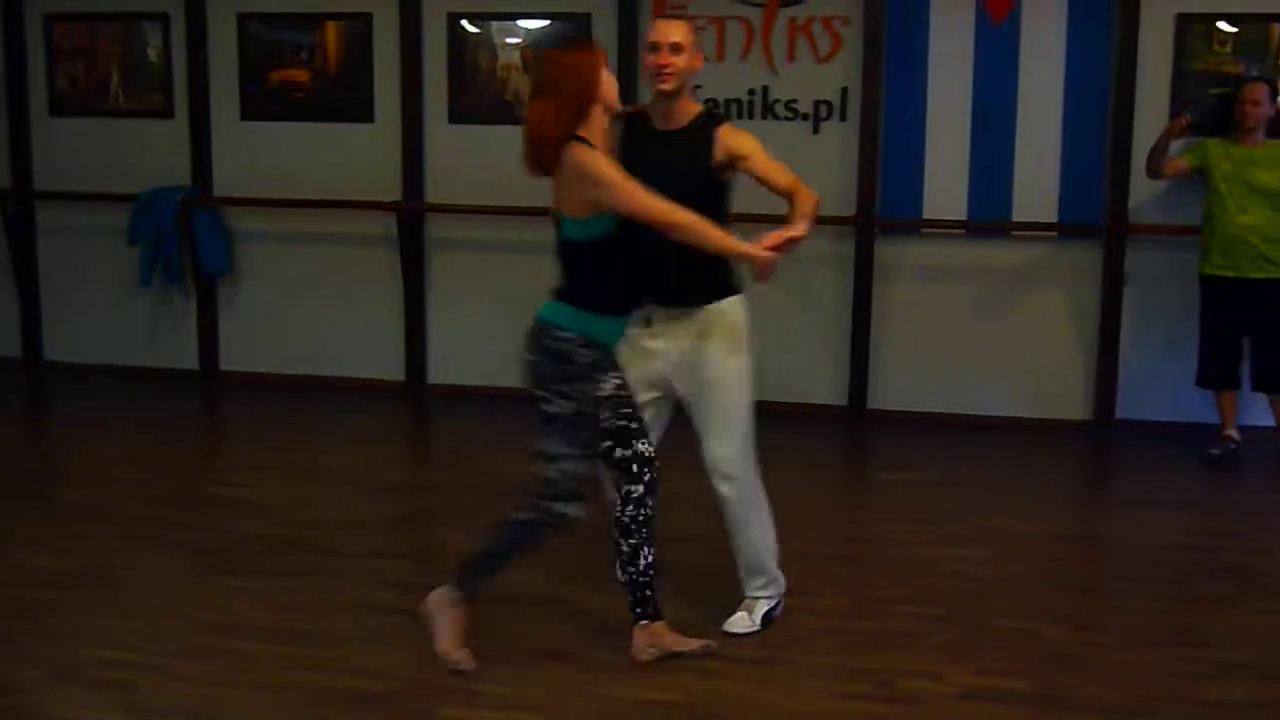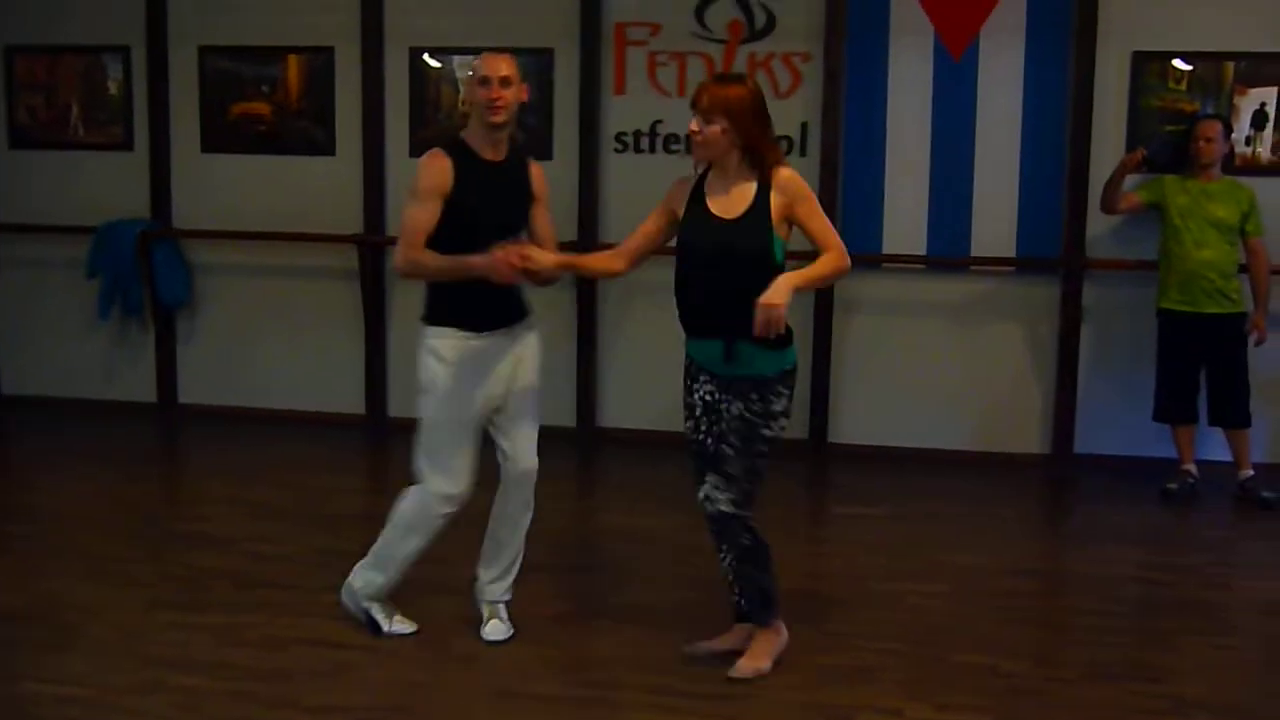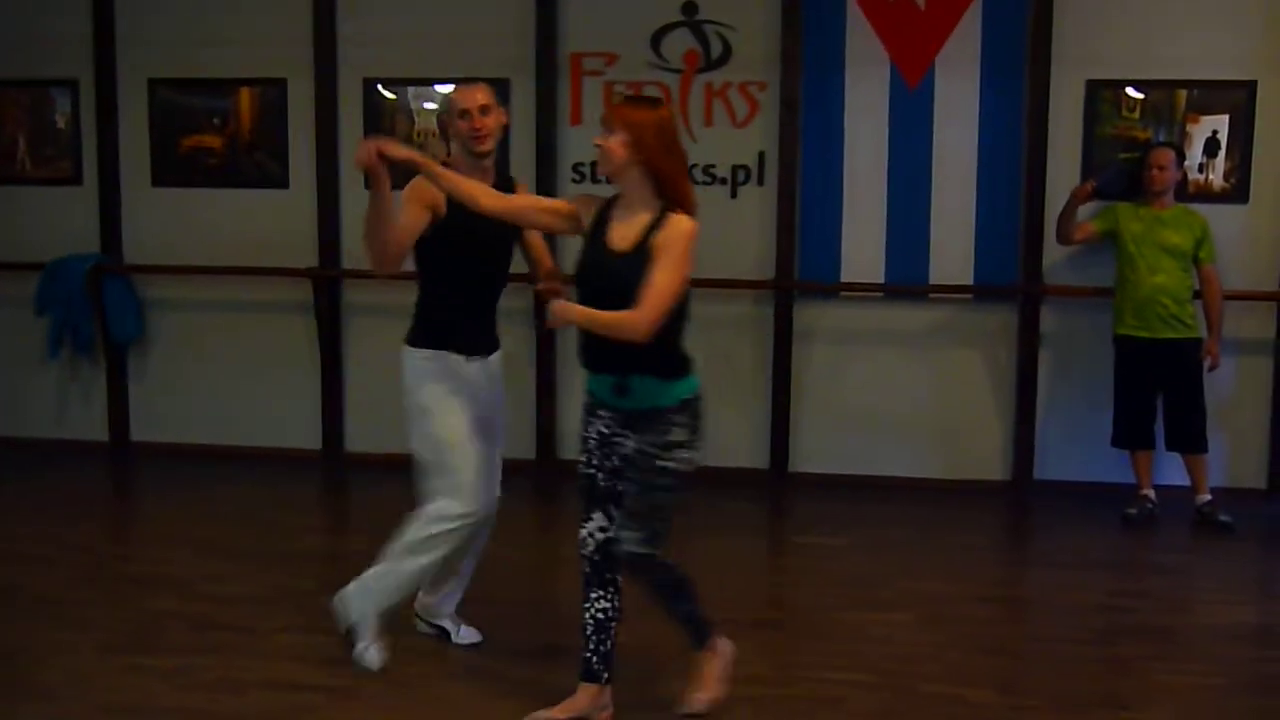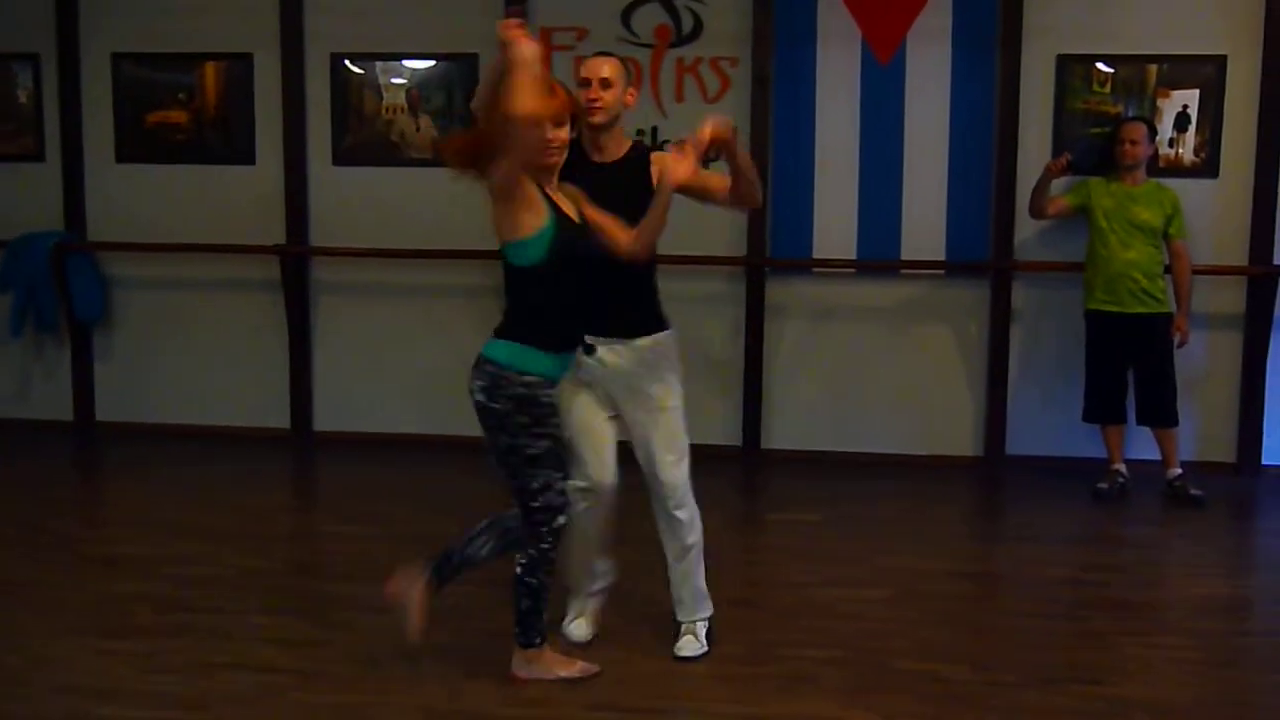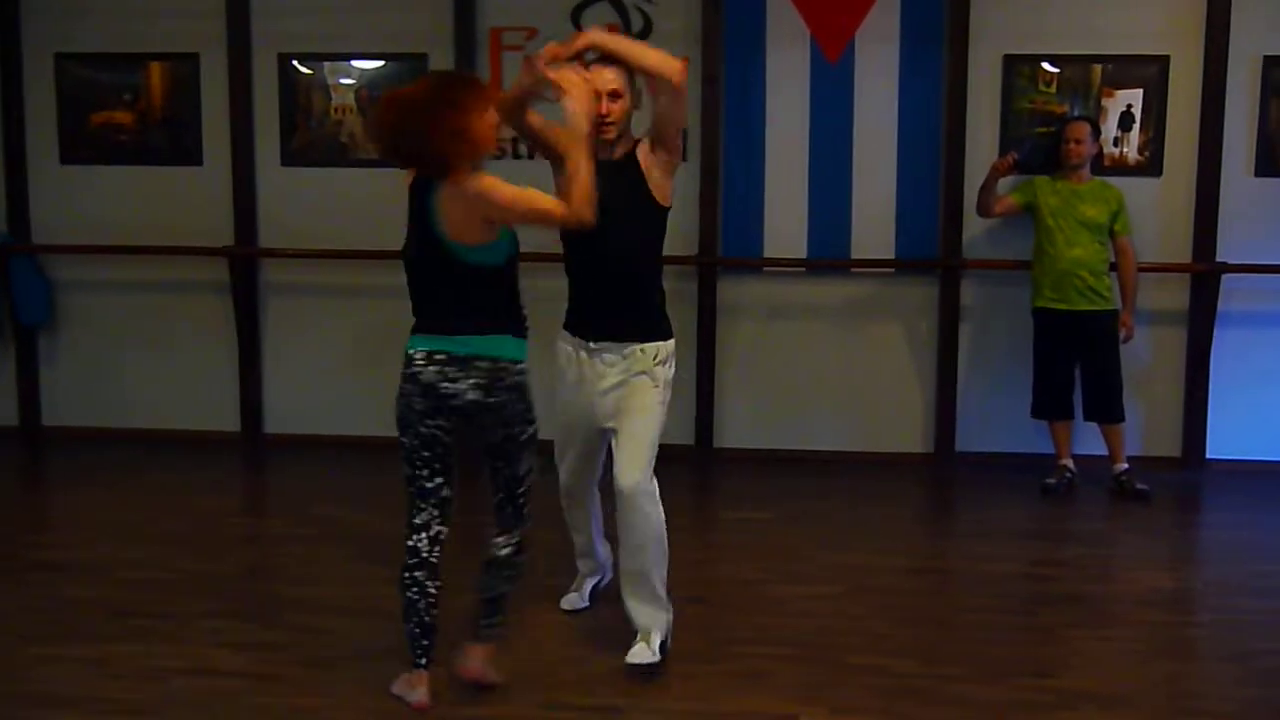
dt=0.7s
person 1, frame 1
left shoulder: (583, 157)
right shoulder: (583, 162)
right elbow: (674, 219)
right wrist: (749, 251)
left hip: (585, 343)
right hip: (571, 346)
left knee: (640, 471)
right knee: (560, 501)
left ankle: (649, 626)
right ankle: (454, 598)
person 1, frame 2
left shoulder: (780, 184)
right shoulder: (685, 192)
left elbow: (839, 257)
right elbow: (622, 259)
left wrist: (789, 282)
right wrist: (558, 261)
left hip: (763, 371)
right hip: (704, 369)
left knee: (727, 505)
right knee: (713, 501)
left ankle: (769, 625)
right ankle: (747, 622)
person 1, frame 3
left shoulder: (676, 229)
right shoulder: (594, 214)
left elbow: (642, 325)
right elbow: (498, 206)
left wrist: (573, 311)
right wrist: (418, 162)
left hip: (665, 409)
right hip: (609, 406)
left knee: (639, 548)
right knee: (598, 543)
left ankle: (709, 648)
person 1, frame 4
left shoulder: (563, 197)
right shoulder: (513, 187)
left elbow: (633, 246)
right elbow: (519, 116)
left wrist: (668, 187)
right wrist: (522, 54)
left hip: (508, 376)
right hip: (519, 381)
left knee: (539, 513)
right knee: (546, 517)
left ankle: (426, 578)
right ankle: (531, 652)
person 1, frame 5
left shoulder: (423, 186)
right shoulder: (473, 190)
right elbow: (579, 213)
right wrist: (577, 119)
left hip: (423, 373)
right hip: (492, 376)
left knee: (424, 522)
right knee: (515, 511)
left ankle: (417, 672)
right ankle: (479, 647)
person 2, frame 1
left shoulder: (722, 139)
right shoulder: (620, 132)
left elbow: (798, 191)
left wrist: (793, 228)
left hip: (711, 313)
right hip: (643, 311)
left knee: (728, 459)
left ankle: (764, 588)
person 2, frame 2
left shoulder: (531, 172)
right shoulder: (440, 165)
left elbow: (547, 257)
right elbow: (406, 258)
left wrist: (531, 266)
right wrist: (477, 266)
left hip: (515, 338)
right hip: (451, 342)
left knee: (521, 472)
right knee: (445, 485)
left ankle: (494, 595)
right ankle: (366, 587)
person 2, frame 3
left shoulder: (513, 193)
right shoulder: (430, 190)
left elbow: (544, 271)
right elbow: (383, 258)
left wrist: (556, 286)
right wrist: (378, 184)
left hip: (485, 361)
right hip: (435, 361)
left knee: (478, 496)
right knee: (461, 502)
left ankle: (438, 605)
right ankle: (365, 601)
person 2, frame 4
left shoulder: (658, 165)
right shoulder: (557, 159)
left elbow: (749, 199)
left wrist: (729, 147)
left hip: (647, 347)
right hip: (578, 348)
left knee: (671, 485)
right knee: (595, 481)
left ankle: (694, 613)
right ankle: (587, 594)
person 2, frame 5
left shoulder: (653, 157)
right shoulder: (565, 152)
left elbow: (674, 74)
right elbow: (503, 110)
left wrist: (598, 40)
left hip: (642, 352)
right hip: (578, 350)
left knee: (634, 481)
right knee: (576, 478)
left ankle: (652, 621)
right ankle: (594, 565)
person 3, frame 1
right shoulder: (1210, 150)
right elbow: (1157, 171)
right wrist: (1166, 138)
right hip: (1219, 276)
right knee: (1220, 359)
right ankle: (1229, 434)
person 3, frame 2
left shoulder: (1242, 195)
right shoulder: (1166, 186)
left elbow: (1257, 255)
right elbow: (1111, 206)
left wrist: (1261, 310)
right wrist: (1120, 172)
left hip: (1227, 312)
right hip: (1176, 311)
left knee: (1233, 397)
right knee: (1178, 394)
left ankle: (1246, 475)
right ankle: (1187, 471)
person 3, frame 3
left shoulder: (1194, 222)
right shoulder: (1120, 215)
left elbow: (1210, 282)
right elbow: (1067, 237)
left wrist: (1214, 336)
right wrist: (1073, 204)
left hip: (1182, 338)
right hip: (1133, 337)
left knee: (1189, 422)
right knee: (1136, 420)
left ankle: (1204, 499)
right ankle: (1146, 496)
person 3, frame 4
left shoulder: (1166, 198)
right shoulder: (1092, 190)
left elbow: (1179, 257)
right elbow: (1040, 211)
left wrist: (1183, 312)
right wrist: (1046, 178)
left hip: (1153, 313)
right hip: (1104, 312)
left knee: (1160, 396)
right knee: (1107, 395)
left ankle: (1174, 474)
right ankle: (1117, 470)
person 3, frame 5
left shoulder: (1110, 196)
right shoulder: (1038, 188)
left elbow: (1125, 255)
right elbow: (987, 210)
left wrist: (1128, 309)
right wrist: (993, 177)
left hip: (1098, 309)
right hip: (1051, 309)
left knee: (1106, 392)
right knee: (1054, 391)
left ankle: (1120, 469)
right ankle: (1065, 466)
